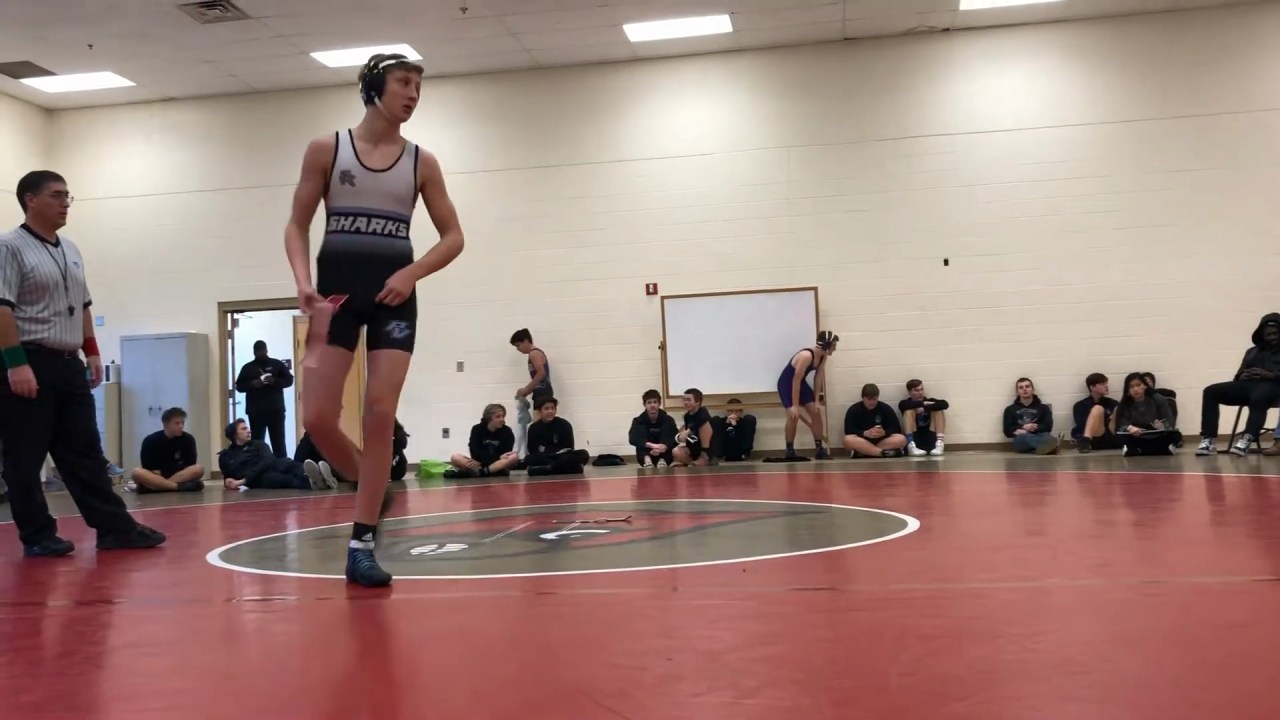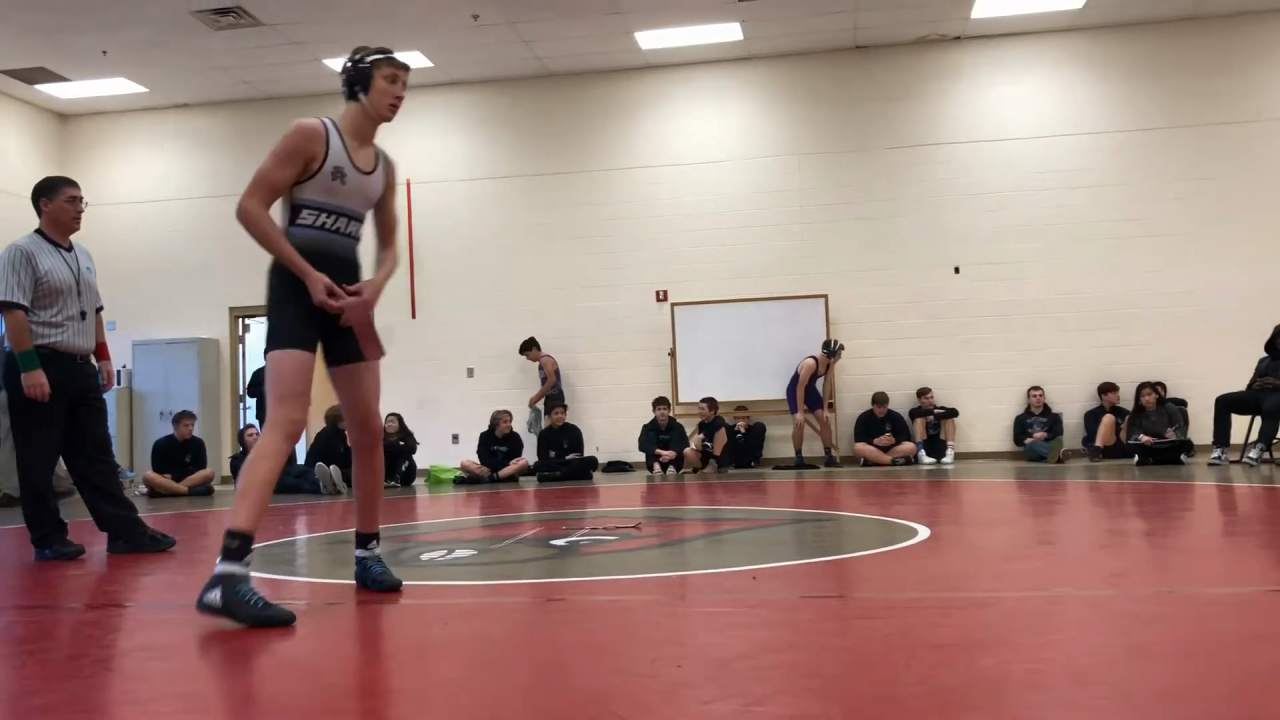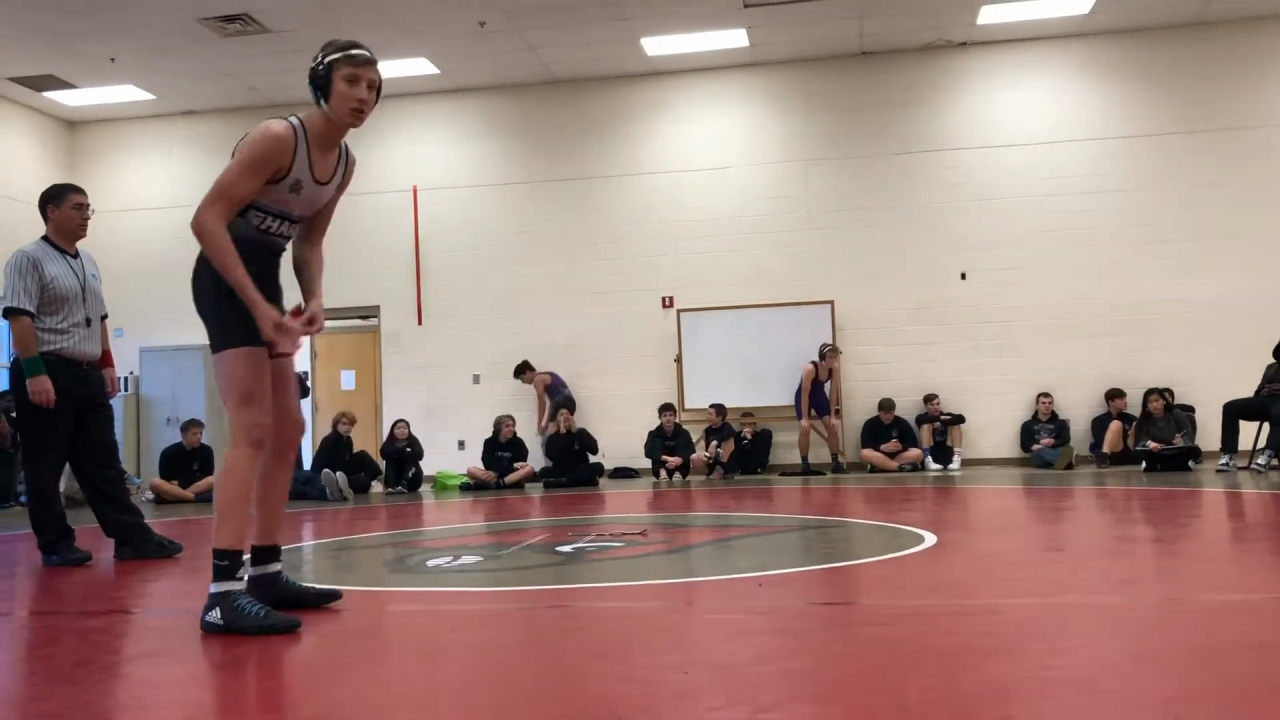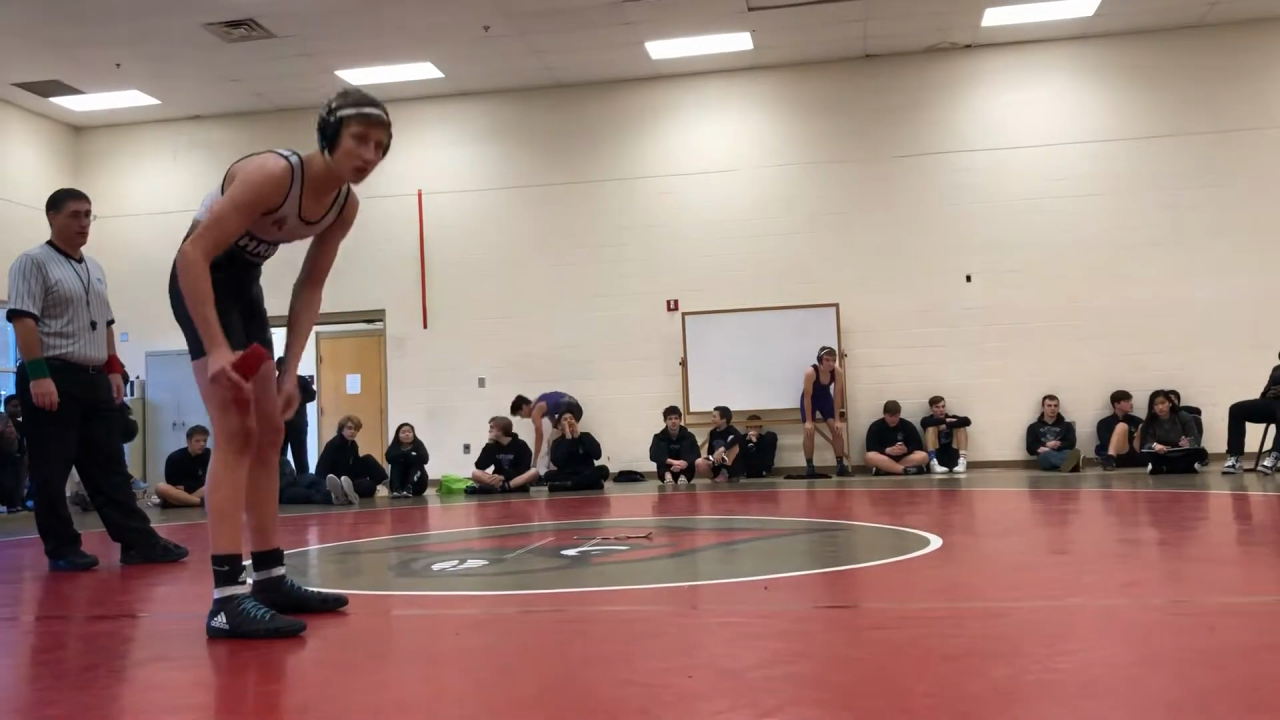
dt=0.4s
person 1, frame 1
left shoulder: (422, 162)
right shoulder: (327, 149)
left elbow: (453, 237)
right elbow: (297, 225)
left wrist: (412, 274)
right wrist: (302, 281)
left hip: (392, 288)
right hip: (335, 285)
left knee: (380, 416)
right knee: (317, 418)
left ankle: (362, 545)
right ankle: (371, 493)
person 1, frame 2
left shoulder: (385, 169)
right shoulder: (310, 134)
left elbow: (388, 245)
right elbow: (249, 208)
left wrist: (374, 286)
right wrist: (309, 276)
left hip: (342, 293)
right hip: (296, 286)
left knee: (369, 429)
right knee: (288, 422)
left ankle: (368, 553)
right ankle: (226, 576)
person 1, frame 3
left shoulder: (345, 164)
right shoulder: (277, 138)
right elbow: (206, 218)
left wrist: (312, 299)
right wrist: (258, 304)
left hip: (264, 279)
right hip: (226, 276)
left knee: (286, 430)
right knee: (253, 428)
left ankle: (264, 573)
right ankle: (222, 592)
person 1, frame 4
left shoulder: (346, 208)
right shoulder: (272, 174)
left elbow: (310, 288)
right elbow: (193, 255)
left wrist: (289, 369)
right wrist: (216, 350)
left hip: (243, 281)
right hip: (201, 277)
left knee: (268, 430)
right knee: (238, 430)
left ankle: (270, 578)
right ankle: (226, 598)
person 2, frame 1
left shoulder: (71, 250)
left wrist: (91, 351)
left hip: (68, 364)
left knee: (85, 452)
left ankle: (115, 527)
right ankle: (37, 536)
person 2, frame 2
left shoulder: (83, 256)
left wrist: (102, 357)
left hip: (80, 369)
right hip: (40, 367)
left knee: (96, 456)
right knee: (39, 460)
left ankle: (126, 531)
right ankle: (48, 539)
person 2, frame 3
left shoulder: (89, 263)
left wrist: (106, 364)
right wrist: (35, 373)
left hip: (87, 375)
right hip: (46, 373)
left knee: (103, 462)
right knee: (46, 466)
left ankle: (133, 537)
right ankle: (56, 545)
person 2, frame 4
left shoulder: (94, 269)
right shoulder: (33, 263)
right elbow: (24, 321)
left wrist: (114, 370)
right wrist: (38, 376)
left hip: (94, 380)
right hip: (52, 378)
left knee: (109, 466)
right knee: (51, 470)
left ankle: (138, 541)
right ankle: (62, 549)
